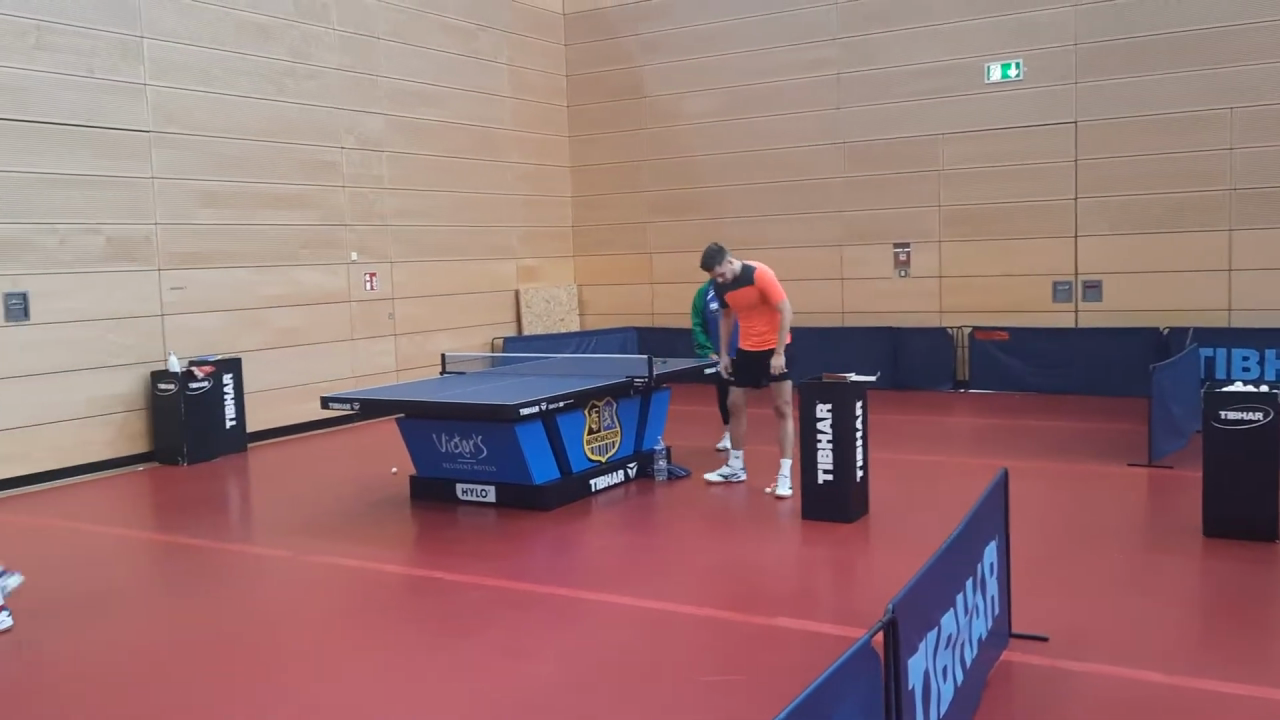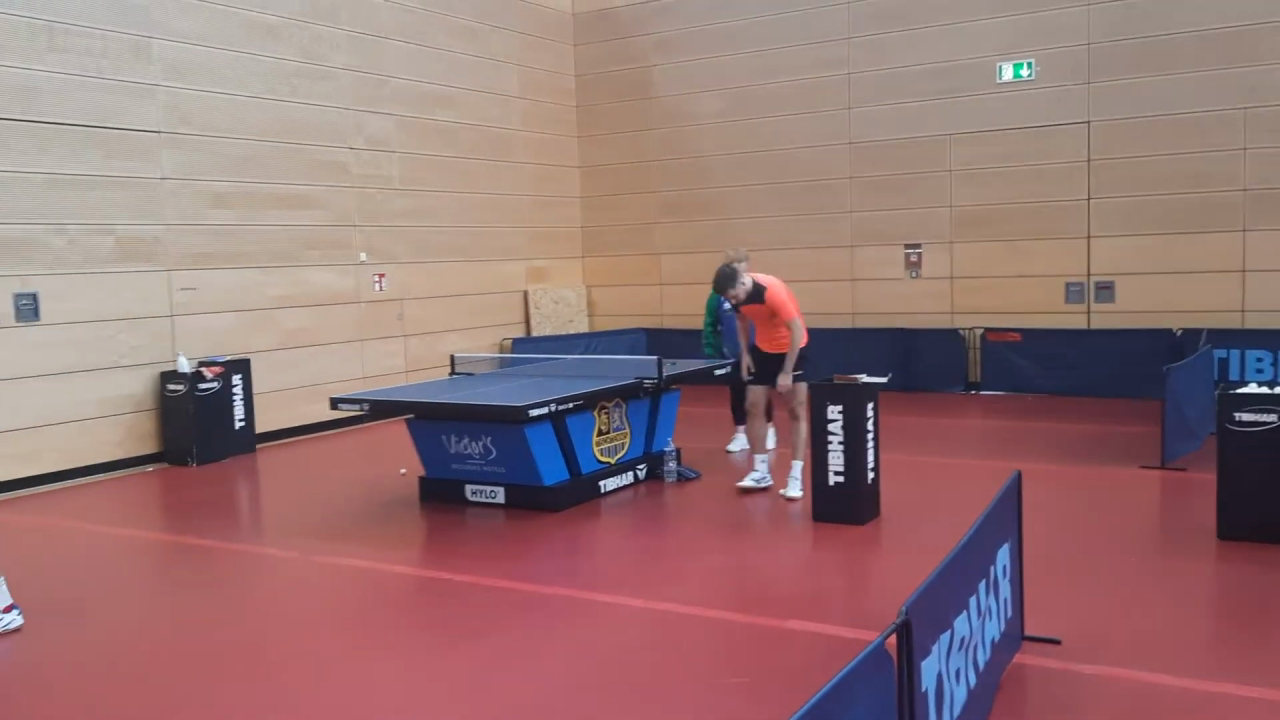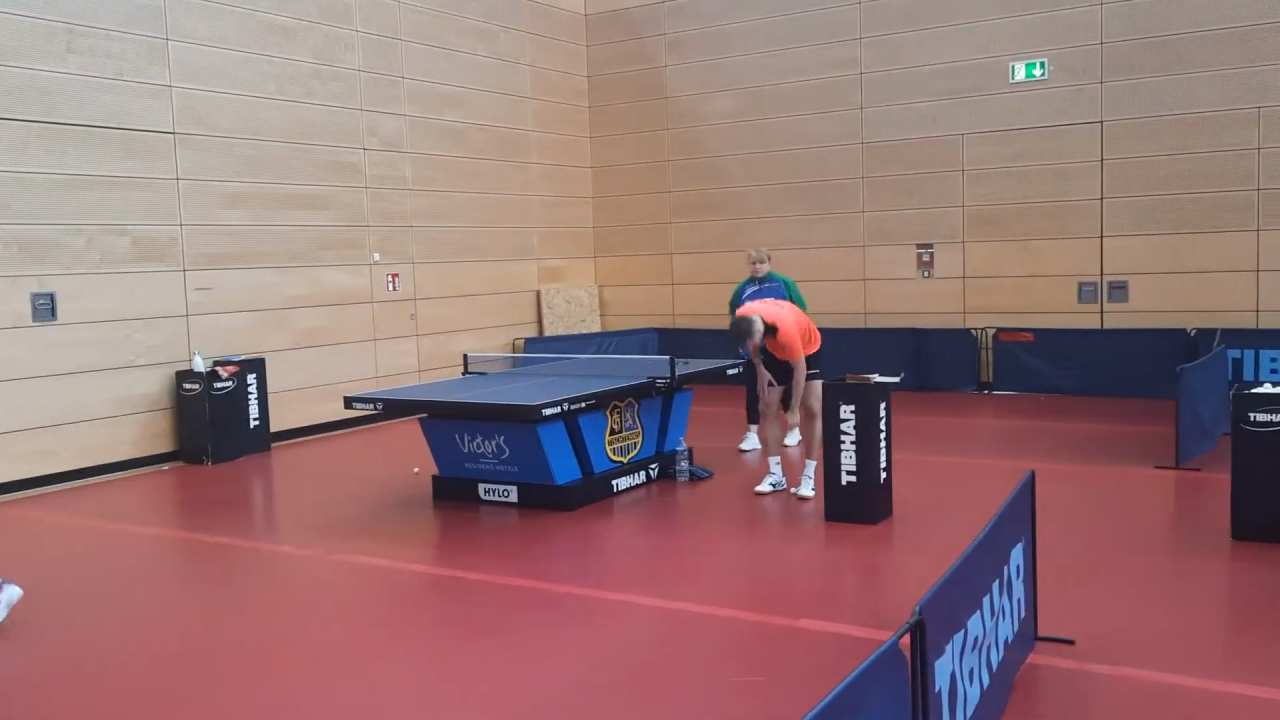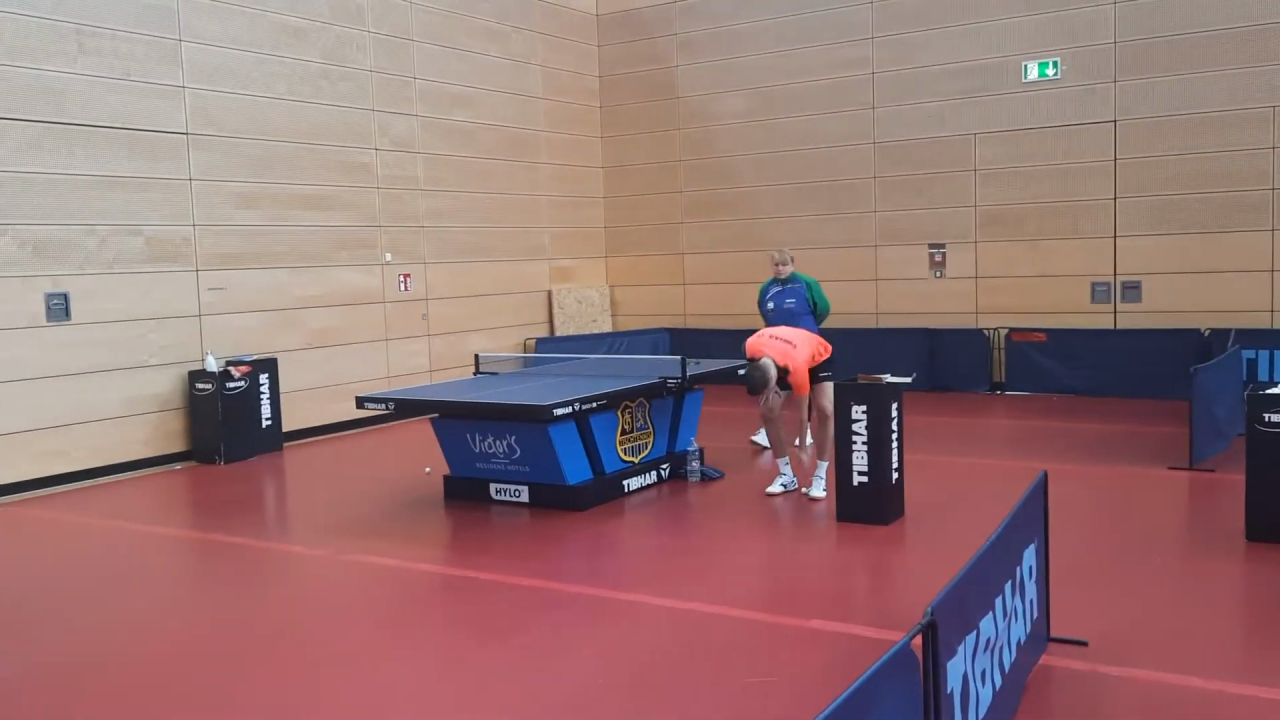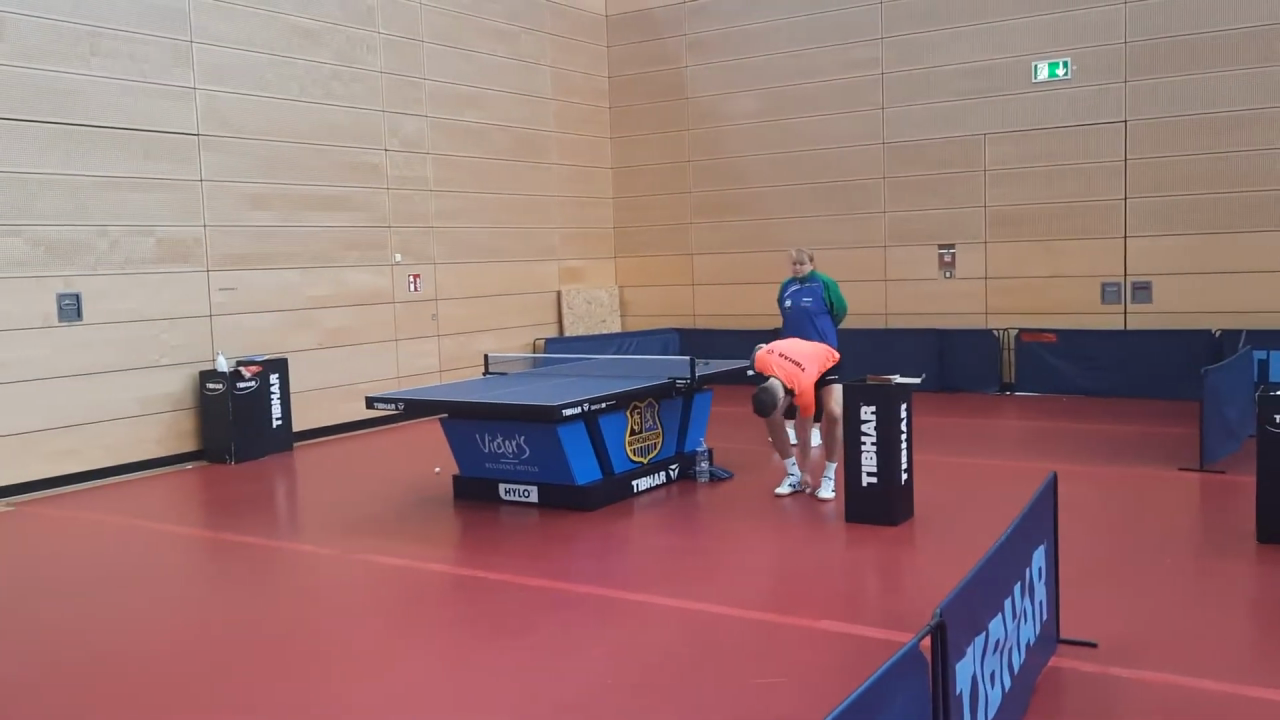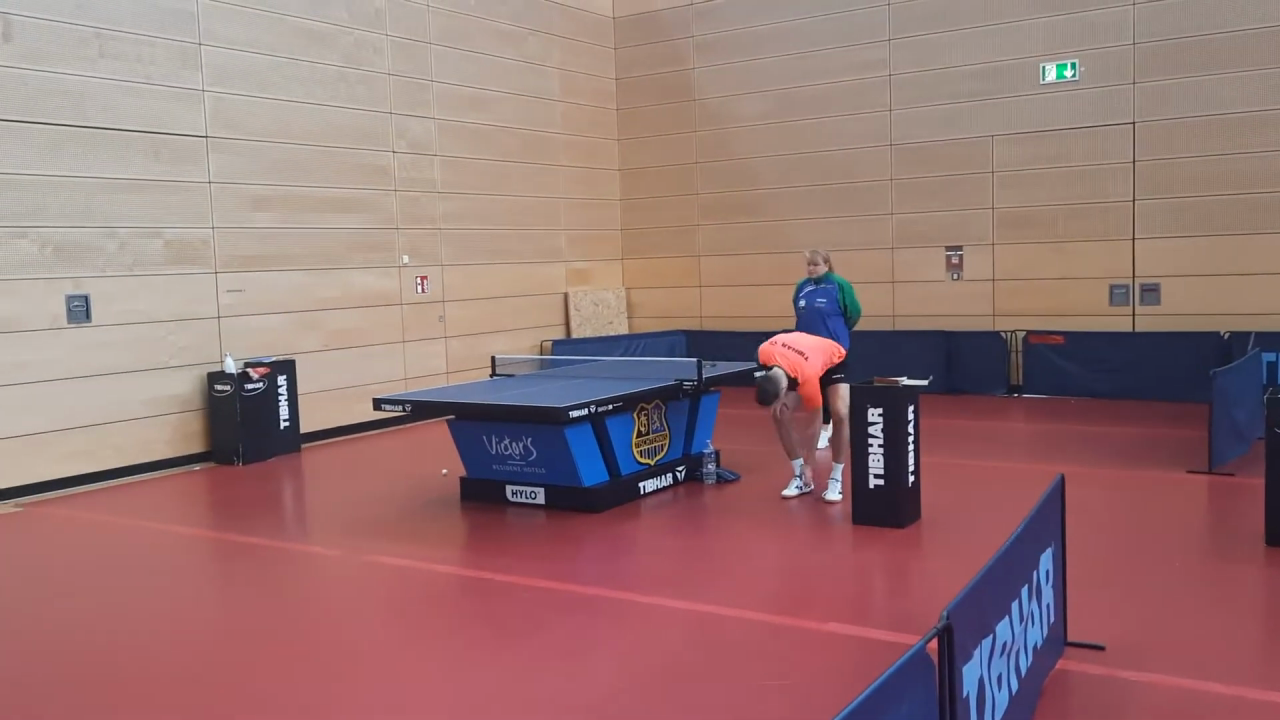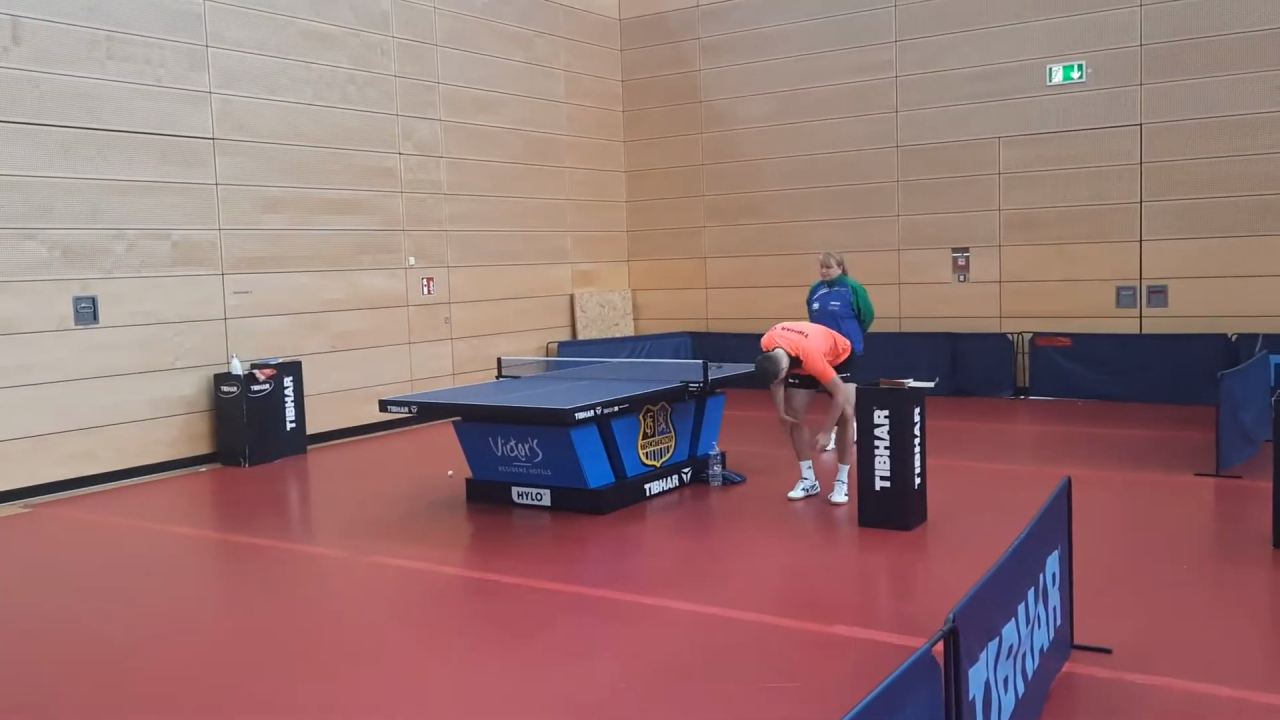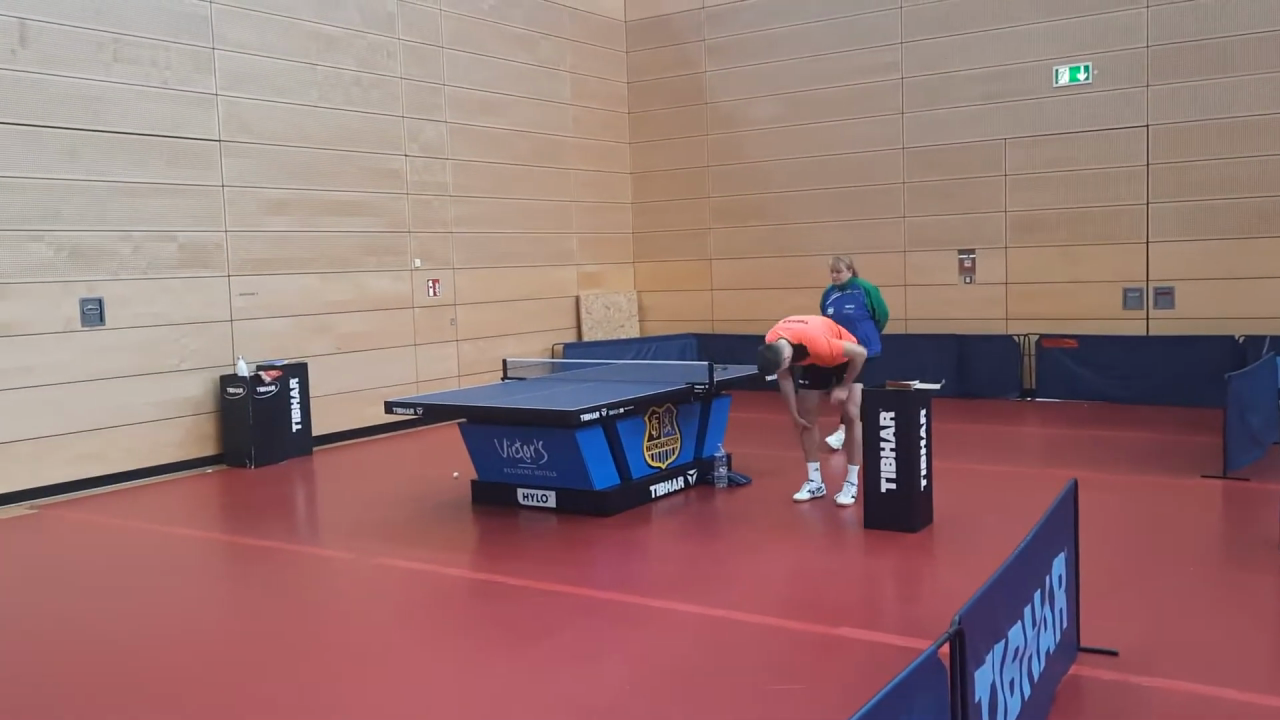
dt=0.2s
person 1, frame 1
right shoulder: (704, 293)
right elbow: (697, 325)
right wrist: (708, 350)
right hip: (717, 354)
right knee: (723, 392)
right ankle: (729, 431)
person 1, frame 2
right shoulder: (719, 292)
right elbow: (710, 324)
right wrist: (712, 351)
right hip: (733, 353)
right knee: (737, 392)
left ankle: (770, 429)
right ankle: (740, 435)
person 1, frame 3
left shoulder: (783, 283)
right shoulder: (742, 289)
left elbow: (799, 308)
right knee: (753, 391)
left ankle: (794, 429)
right ankle: (753, 435)
person 1, frame 4
left shoulder: (806, 284)
right shoulder: (766, 289)
left elbow: (823, 309)
left wrist: (806, 329)
right wrist: (777, 330)
left ankle: (805, 430)
right ankle: (766, 433)
person 1, frame 5
left shoulder: (824, 283)
right shoulder: (786, 287)
left elbow: (840, 310)
left wrist: (822, 328)
right wrist: (797, 328)
left ankle: (815, 429)
right ankle: (789, 429)
person 1, frame 6
left shoulder: (839, 285)
right shoulder: (801, 288)
left elbow: (853, 313)
left wrist: (838, 334)
right wrist: (806, 333)
right knee: (816, 389)
left ankle: (825, 429)
right ankle: (827, 424)
person 1, frame 7
left shoulder: (852, 288)
right shoulder: (815, 289)
left elbow: (867, 314)
left wrist: (852, 334)
left ankle: (836, 431)
right ankle: (851, 425)
person 1, frame 8
left shoulder: (865, 289)
right shoulder: (828, 294)
left elbow: (882, 315)
left wrist: (867, 335)
left hip: (862, 350)
left knee: (852, 392)
right knee: (854, 394)
left ankle: (844, 431)
right ankle: (862, 430)
person 2, frame 1
left shoulder: (760, 275)
right shoulder: (721, 285)
left elbow: (786, 311)
left wrist: (779, 353)
right wrist: (723, 353)
left hip: (775, 349)
right hip: (745, 350)
left knee: (783, 410)
right knee: (735, 405)
left ankle: (784, 474)
right ankle: (734, 467)
person 2, frame 2
left shoulder: (771, 291)
right shoulder: (734, 293)
left elbow: (796, 329)
left wrist: (787, 373)
right wrist: (744, 356)
left hip: (792, 347)
right hip: (761, 351)
left knee: (796, 412)
right knee: (753, 407)
left ankle: (796, 476)
right ankle: (761, 470)
person 2, frame 3
left shoulder: (784, 327)
right shoulder: (741, 318)
left elbow: (800, 368)
left wrist: (794, 409)
right wrist: (761, 369)
left hip: (808, 351)
right hip: (775, 355)
left knee: (812, 409)
right knee: (767, 408)
left ankle: (809, 476)
right ankle: (775, 474)
person 2, frame 4
left shoulder: (796, 368)
right shoulder: (752, 348)
left elbow: (803, 411)
right wrist: (768, 389)
left hip: (819, 358)
right hip: (781, 361)
left knee: (825, 410)
right knee: (768, 413)
left ankle: (820, 477)
right ankle: (785, 474)
person 2, frame 5
left shoulder: (802, 388)
right shoulder: (761, 359)
left elbow: (805, 431)
left wrist: (805, 471)
left hip: (827, 364)
right hip: (789, 365)
left knee: (834, 414)
right knee: (771, 419)
left ankle: (828, 478)
right ankle: (792, 474)
person 2, frame 6
left shoulder: (807, 379)
right shoulder: (764, 353)
left elbow: (814, 425)
left wrist: (809, 465)
right wrist: (775, 401)
left hip: (833, 362)
right knee: (781, 416)
left ankle: (836, 480)
right ankle: (800, 477)
person 2, frame 7
left shoulder: (810, 355)
right shoulder: (767, 344)
left elbow: (841, 395)
right elbow: (775, 378)
left wrist: (826, 433)
right wrist: (780, 411)
left hip: (839, 357)
right hip: (802, 361)
left knee: (846, 414)
right knee: (794, 415)
left ankle: (842, 481)
right ankle: (808, 479)
person 2, frame 8
left shoulder: (813, 341)
right shoulder: (771, 343)
left elbow: (860, 353)
right elbow: (785, 379)
left wrist: (845, 387)
right wrist: (794, 414)
left hip: (844, 357)
right hip: (814, 361)
left knee: (851, 414)
right knee: (807, 416)
left ankle: (851, 483)
right ankle: (815, 481)
